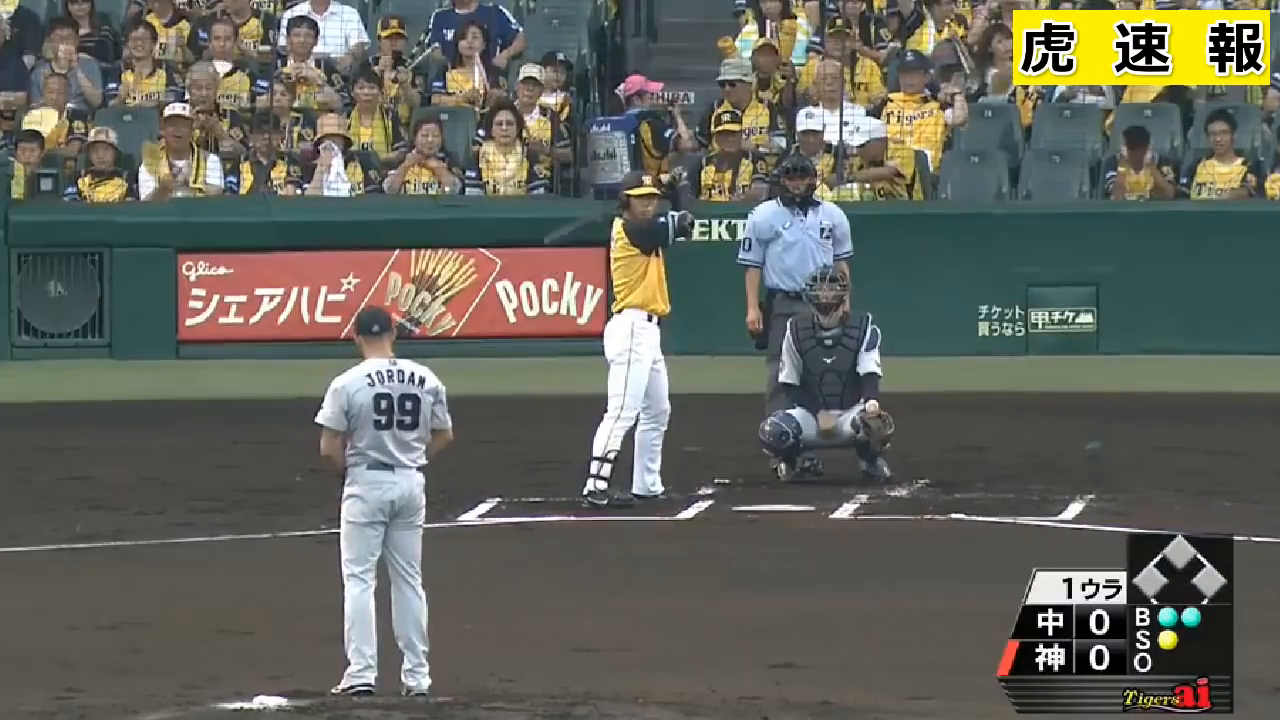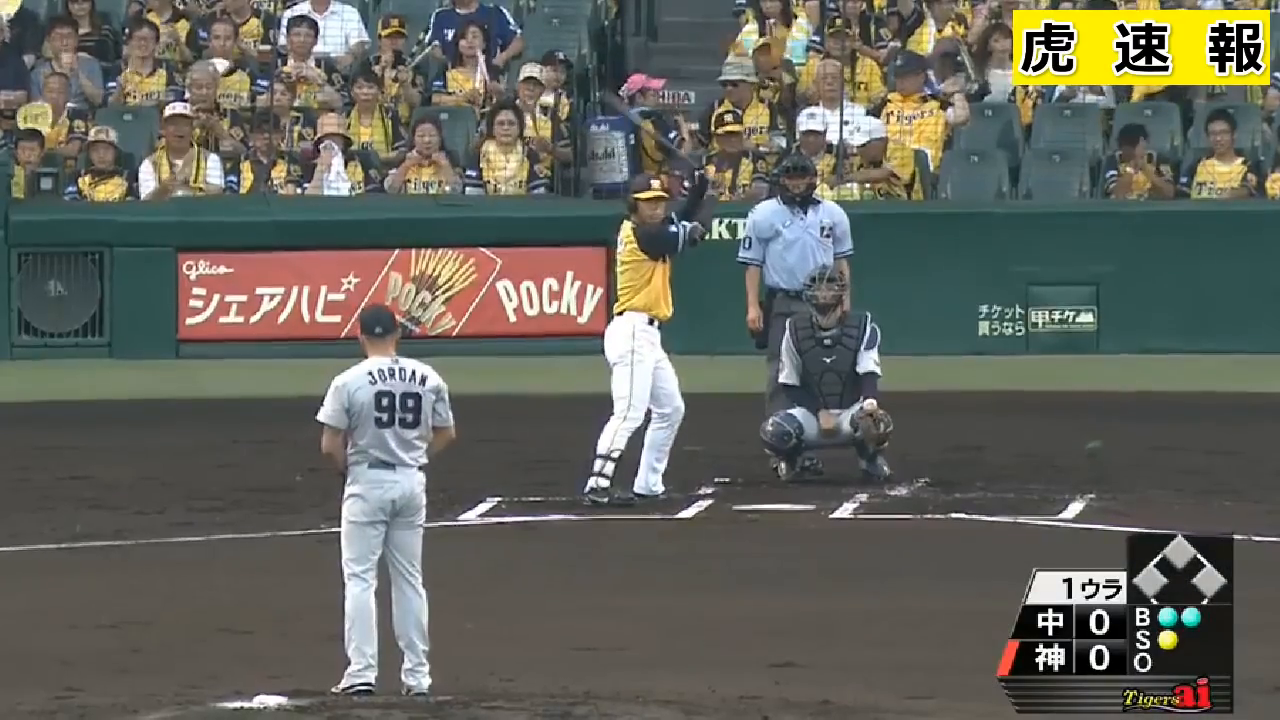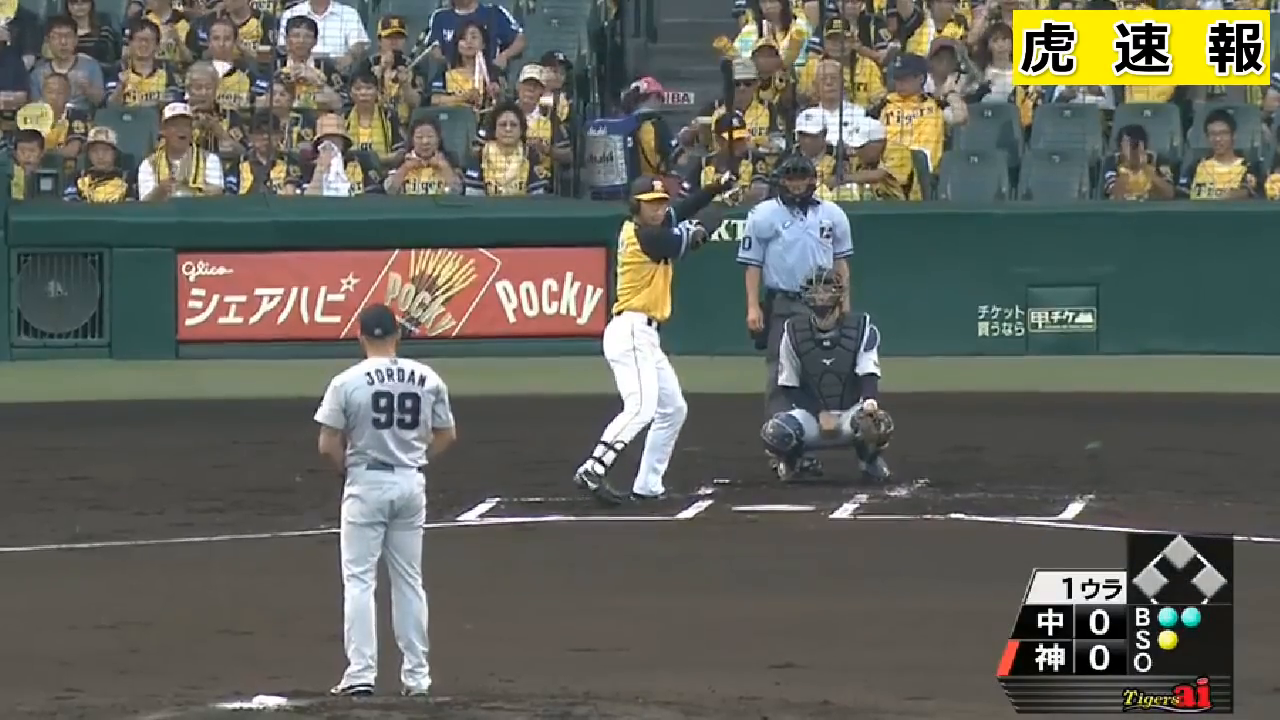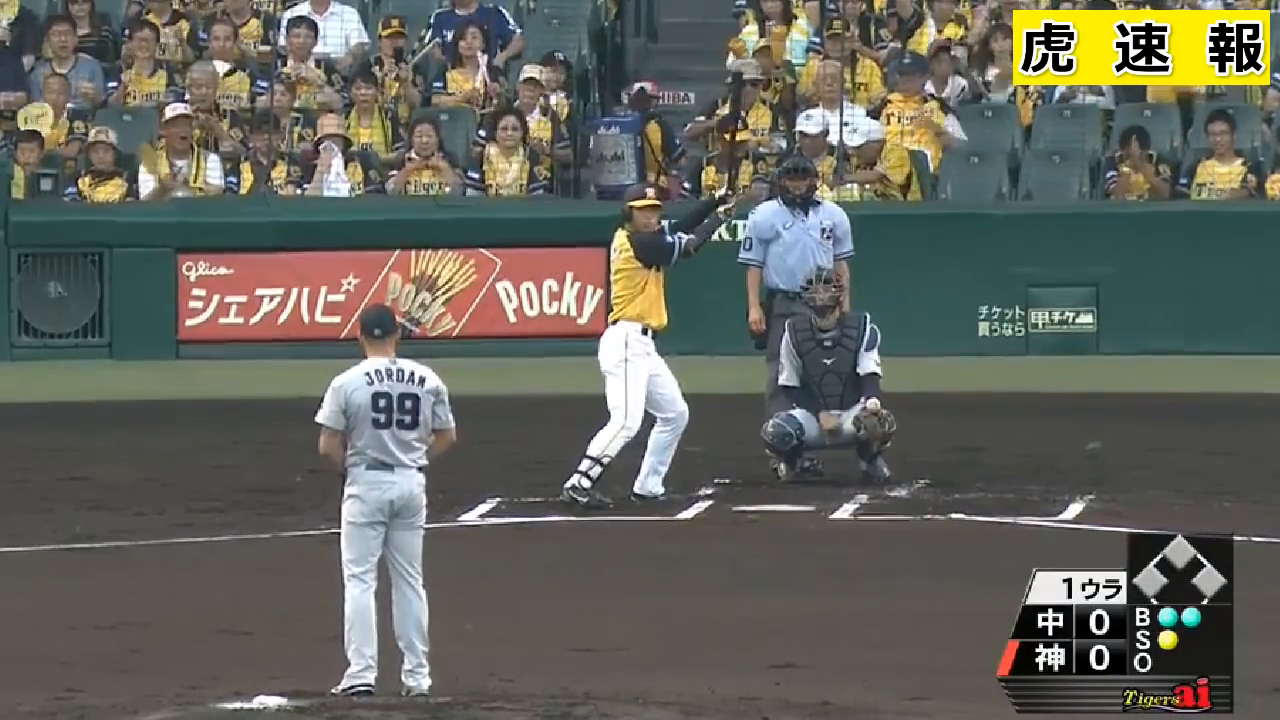
dt=0.3s
person 1, frame 1
left shoulder: (347, 382)
right shoulder: (426, 378)
left elbow: (329, 447)
right elbow: (443, 435)
left wrist: (349, 470)
left hip: (366, 484)
right hip: (411, 483)
left knee: (359, 580)
right knee: (409, 580)
left ankle: (361, 674)
right ankle: (417, 675)
person 1, frame 2
left shoulder: (348, 381)
right shoulder: (428, 377)
left elbow: (330, 446)
right elbow: (446, 433)
left wrist: (349, 470)
left hip: (367, 483)
right hip: (412, 483)
left knee: (360, 579)
right knee: (409, 579)
left ankle: (361, 673)
right ankle: (417, 674)
person 1, frame 3
left shoulder: (347, 381)
right shoulder: (428, 378)
left elbow: (328, 445)
right elbow: (447, 435)
left wrist: (347, 470)
left hip: (366, 484)
right hip: (411, 484)
left knee: (359, 580)
right knee: (409, 580)
left ankle: (361, 673)
right ankle: (417, 675)
person 1, frame 4
left shoulder: (346, 382)
right shoulder: (427, 379)
left elbow: (328, 446)
right elbow: (447, 436)
left wrist: (349, 470)
left hip: (366, 484)
right hip: (411, 484)
left knee: (360, 580)
right knee: (410, 580)
left ankle: (361, 674)
right ankle: (417, 676)
person 2, frame 1
left shoulder: (642, 227)
right shoulder: (631, 230)
left elbow: (676, 222)
right elbow: (683, 224)
left wrist: (670, 189)
right wrist: (680, 215)
left hip: (647, 329)
right hip: (632, 328)
left knee: (657, 412)
right knee: (622, 412)
left ankle: (647, 486)
right ankle: (595, 488)
person 2, frame 2
left shoulder: (650, 229)
right shoulder: (640, 234)
left elbow: (684, 221)
right elbow: (692, 234)
left wrist: (699, 187)
right wrist: (694, 226)
left hip: (647, 333)
right hip: (633, 331)
left knee: (671, 410)
right knee: (629, 413)
left ankle: (648, 485)
right ankle: (598, 485)
person 2, frame 3
left shoulder: (649, 229)
right shoulder: (645, 236)
left elbow: (682, 211)
right elbow: (695, 236)
left wrist: (718, 187)
left hip: (645, 334)
right hip: (630, 332)
left knee: (674, 410)
right knee: (641, 408)
left ankle: (648, 485)
right ankle: (592, 471)
person 2, frame 4
left shoulder: (640, 238)
right shoulder: (636, 243)
left elbow: (676, 231)
right elbow: (687, 244)
left wrist: (712, 203)
right wrist: (718, 218)
left hip: (642, 343)
right hip: (626, 342)
left knee: (676, 414)
right knee: (626, 421)
left ankle: (648, 486)
right ankle: (578, 484)
person 3, frame 1
left shoulder: (832, 214)
right shoulder: (764, 215)
left elbow: (841, 262)
right elbow: (753, 265)
right wrist: (753, 308)
right hip: (781, 306)
right knee: (780, 374)
person 3, frame 2
left shoulder: (833, 213)
right shoulder: (763, 214)
left elbow: (841, 261)
right elbow: (752, 263)
left wrist: (844, 302)
right wrist: (753, 305)
right hip: (781, 305)
right knee: (780, 374)
person 3, frame 3
left shoulder: (832, 214)
right shoulder: (763, 215)
left elbow: (840, 262)
right elbow: (752, 264)
left wrist: (844, 304)
right wrist: (753, 306)
right hip: (780, 306)
right knee: (780, 376)
person 3, frame 4
left shoulder: (833, 214)
right shoulder: (764, 215)
left elbow: (841, 261)
right elbow: (753, 264)
left wrist: (844, 305)
right wrist: (754, 306)
right hip: (781, 307)
right knee: (780, 374)
person 4, frame 1
left shoulder: (864, 328)
right shoulder: (796, 329)
left elbow: (870, 374)
right elbow: (789, 384)
left wrist: (872, 403)
right wrist: (819, 413)
left hip: (852, 412)
right hip: (811, 412)
left knee: (878, 423)
right knee: (771, 431)
left ankle: (870, 459)
right ankle: (792, 461)
person 4, frame 2
left shoulder: (863, 327)
right shoulder: (795, 329)
left elbow: (868, 374)
right elbow: (789, 385)
left wrist: (870, 401)
right wrist: (820, 413)
left hip: (851, 412)
right hip: (811, 412)
left knee: (877, 422)
right knee: (774, 431)
left ankle: (870, 458)
right ankle: (794, 461)
person 4, frame 3
left shoulder: (861, 328)
right shoulder: (794, 331)
left elbow: (868, 375)
right elbow: (790, 386)
left wrist: (870, 402)
right wrist: (820, 414)
left hip: (851, 412)
right hip: (811, 413)
left knee: (879, 423)
right knee: (774, 432)
left ankle: (869, 458)
right ankle: (793, 461)
person 4, frame 4
left shoulder: (862, 328)
right shoulder: (794, 331)
left elbow: (870, 374)
right elbow: (790, 387)
left wrist: (873, 401)
right wrist: (820, 414)
left hip: (852, 414)
right hip: (812, 413)
left knee: (882, 422)
right knee: (774, 432)
left ankle: (869, 458)
right ankle: (794, 461)
